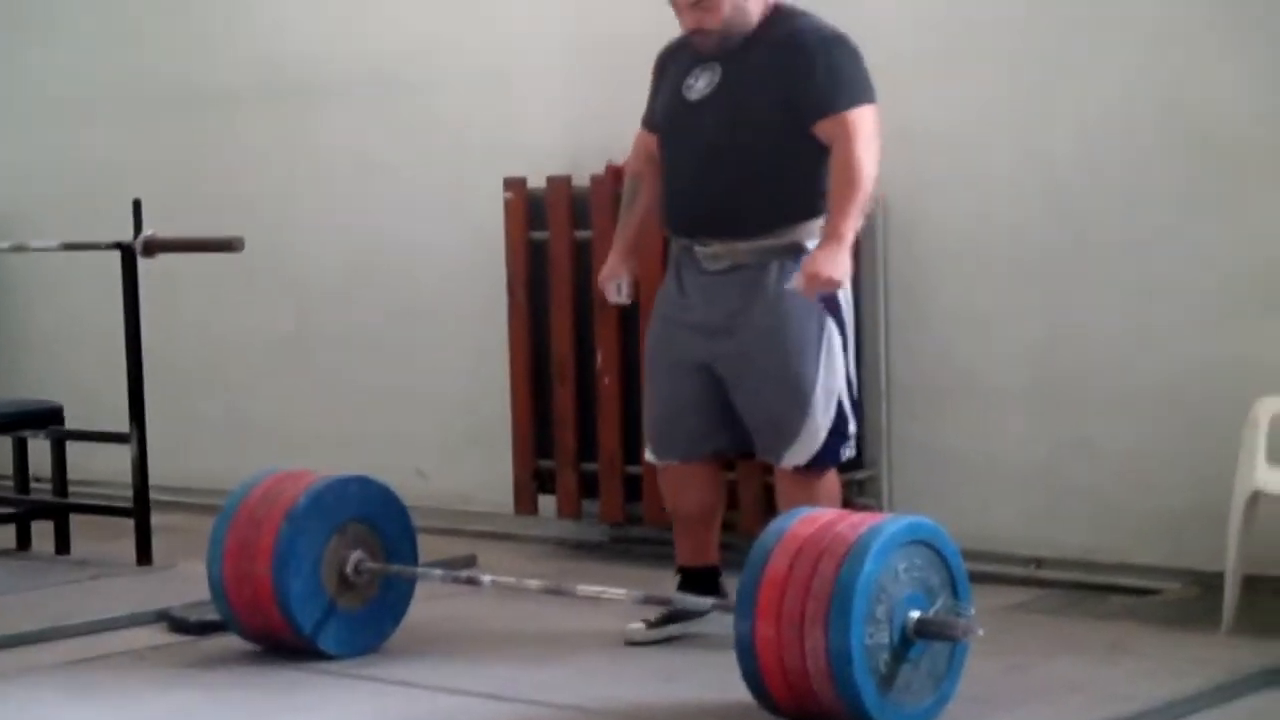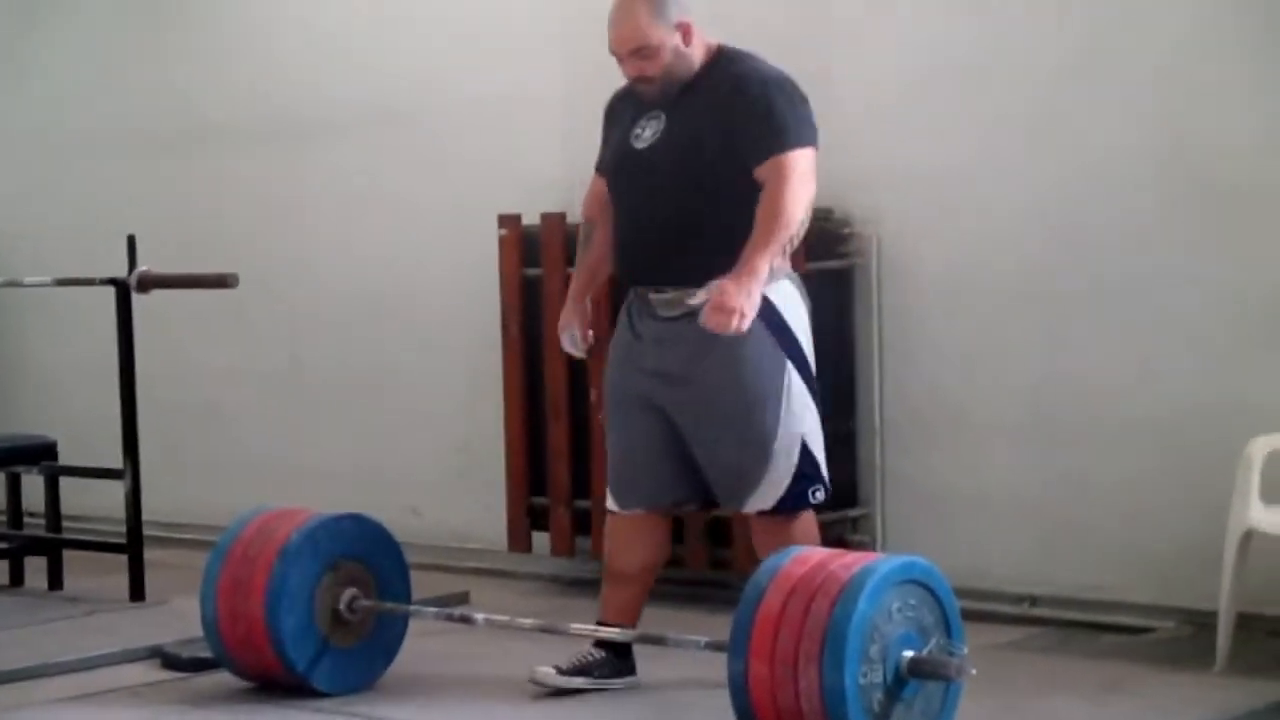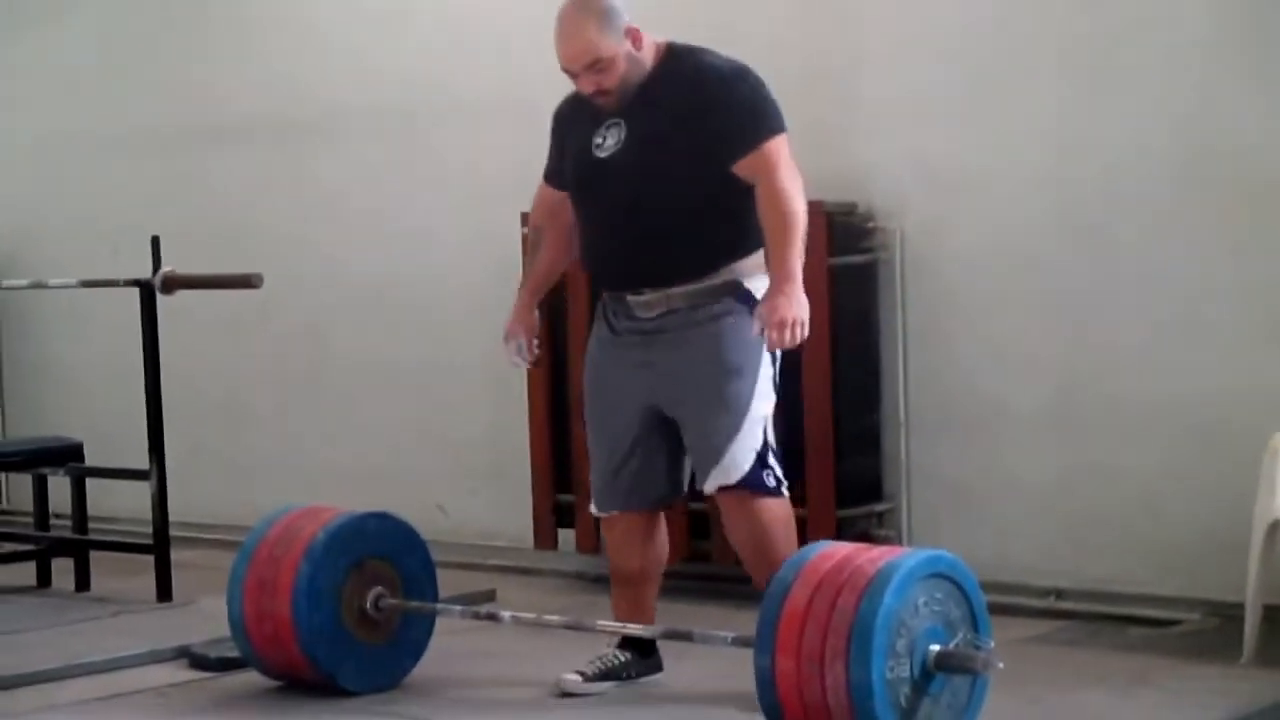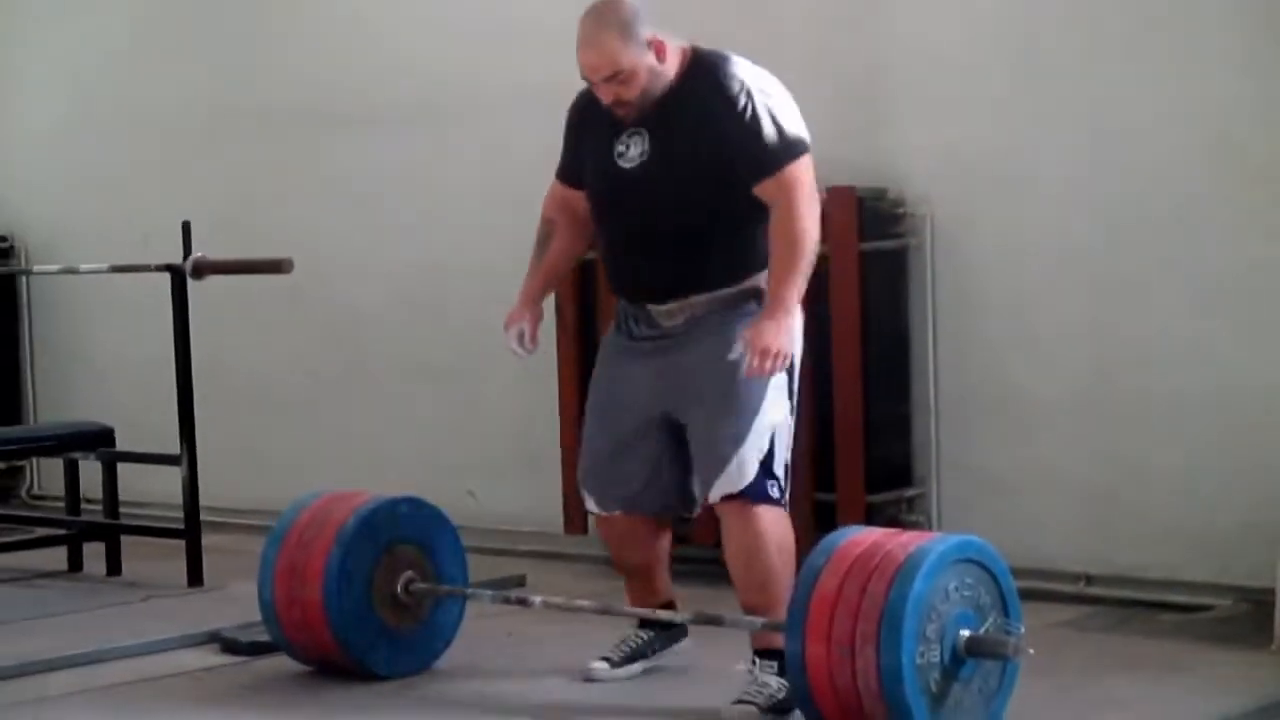
dt=0.3s
person 1, frame 1
right shoulder: (677, 61)
left elbow: (855, 142)
right elbow: (650, 158)
left wrist: (835, 243)
right wrist: (623, 246)
left hip: (784, 274)
right hip: (691, 273)
left knee: (801, 448)
right knee: (676, 445)
right ankle: (697, 587)
person 1, frame 2
left shoulder: (755, 90)
right shoulder: (627, 108)
left elbow: (791, 185)
right elbow: (604, 207)
left wrist: (748, 279)
right wrist: (579, 295)
left hip: (739, 317)
right hip: (645, 321)
left knee: (772, 491)
right knee: (634, 495)
right ankle: (612, 647)
person 1, frame 3
left shoulder: (715, 87)
right shoulder: (577, 116)
left elbow: (777, 181)
right elbow: (555, 215)
left wrist: (787, 282)
right wrist: (527, 302)
left hip: (717, 310)
right hip: (622, 324)
left knee: (740, 477)
right knee: (621, 495)
right ankle: (634, 647)
person 1, frame 4
left shoulder: (737, 96)
right shoulder: (591, 113)
left elbow: (795, 202)
right elbow: (567, 209)
left wrist: (781, 312)
right wrist: (532, 296)
left hip: (734, 320)
right hip: (639, 327)
left knee: (741, 486)
right knee: (614, 492)
left ankle: (774, 662)
right ankle: (658, 620)
